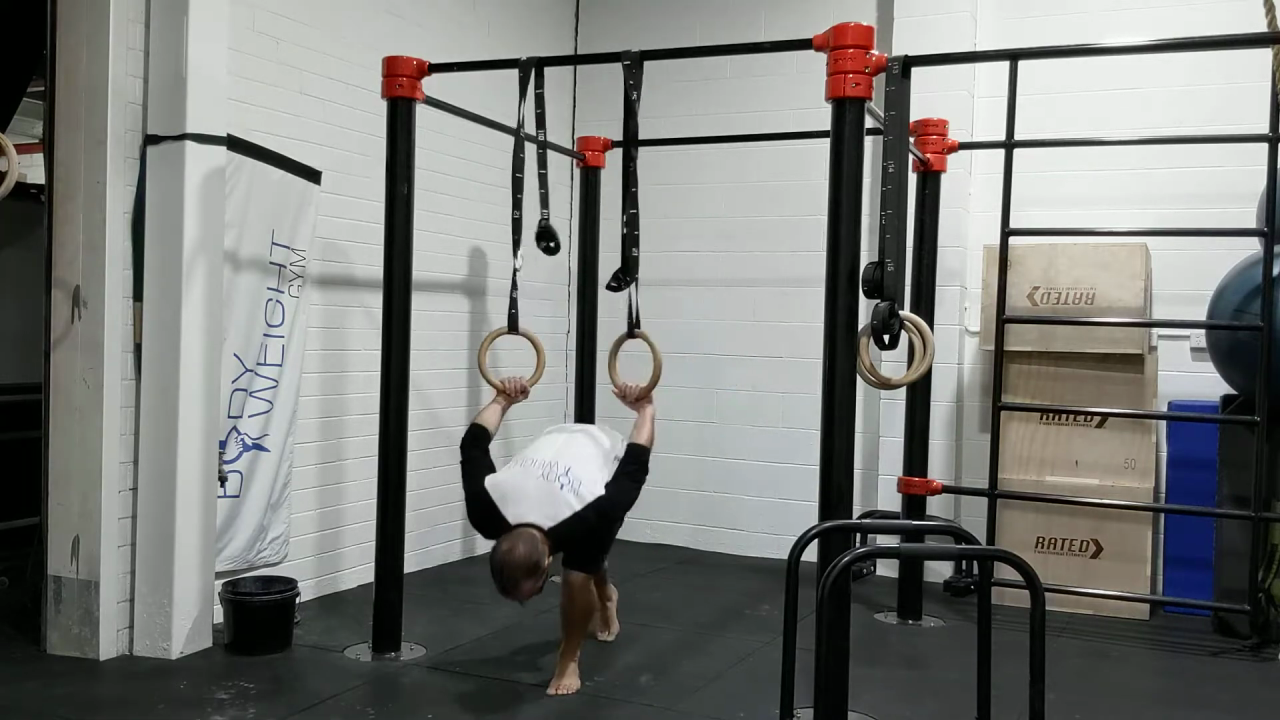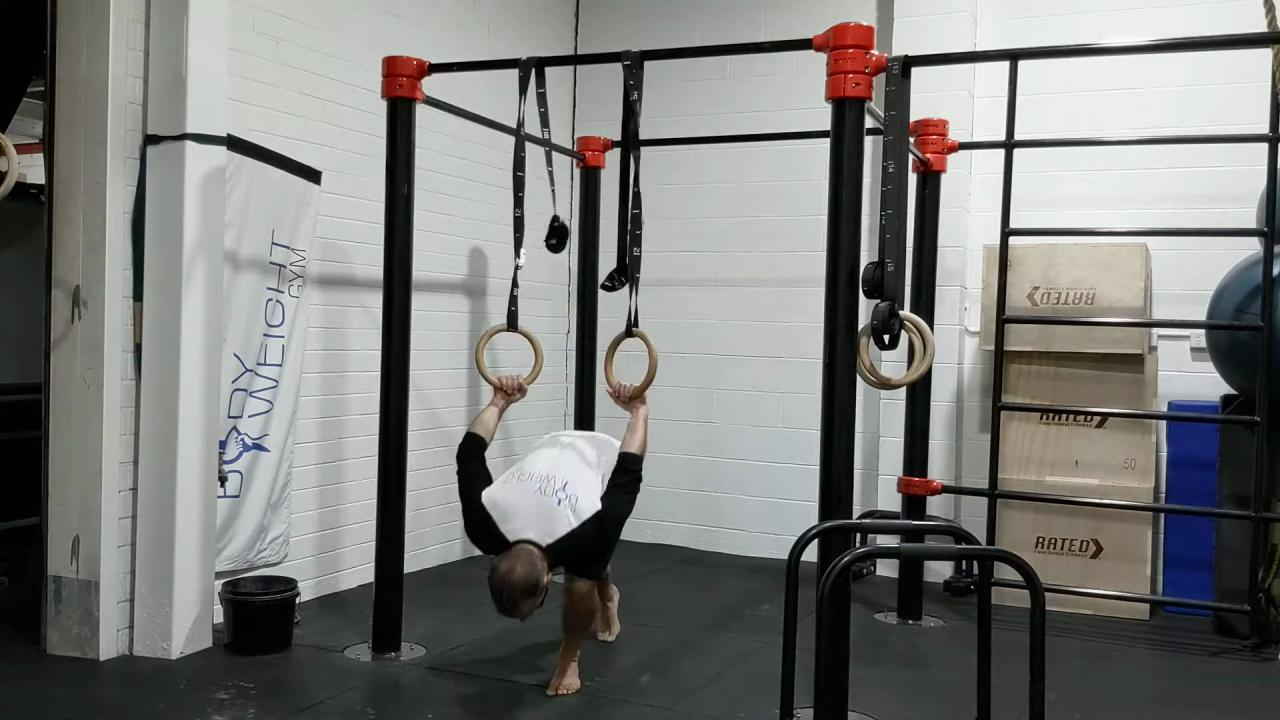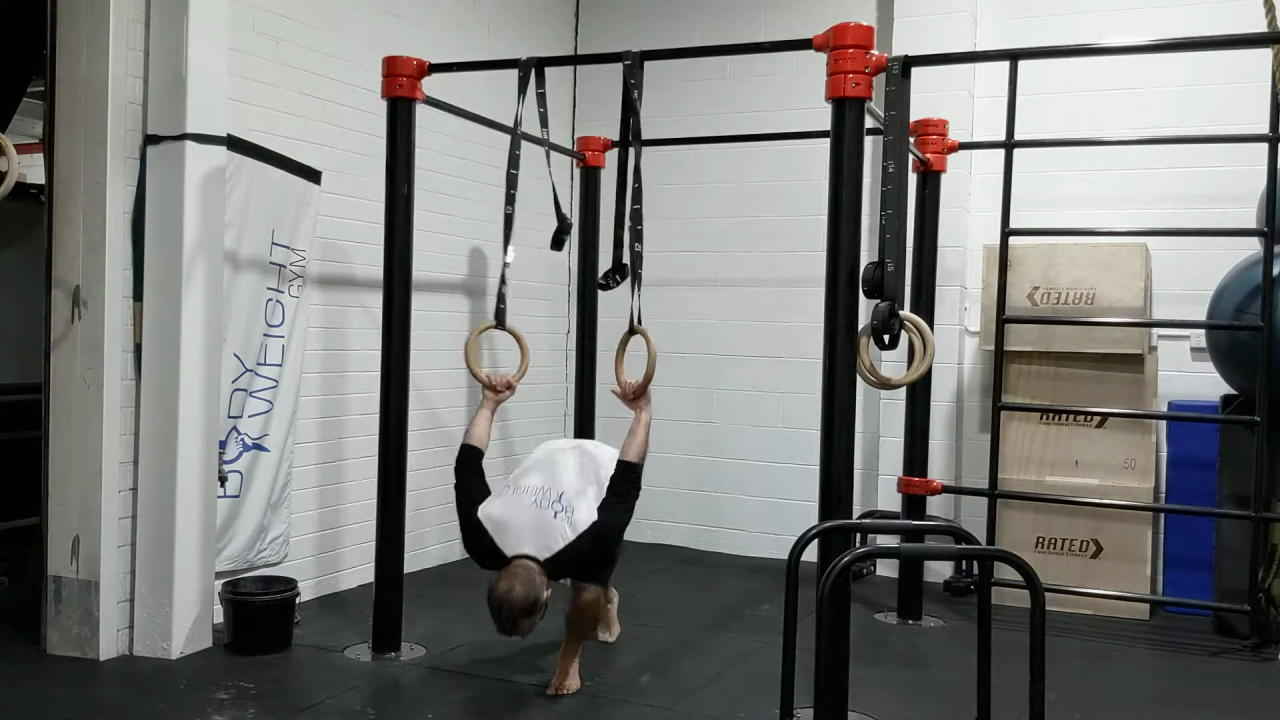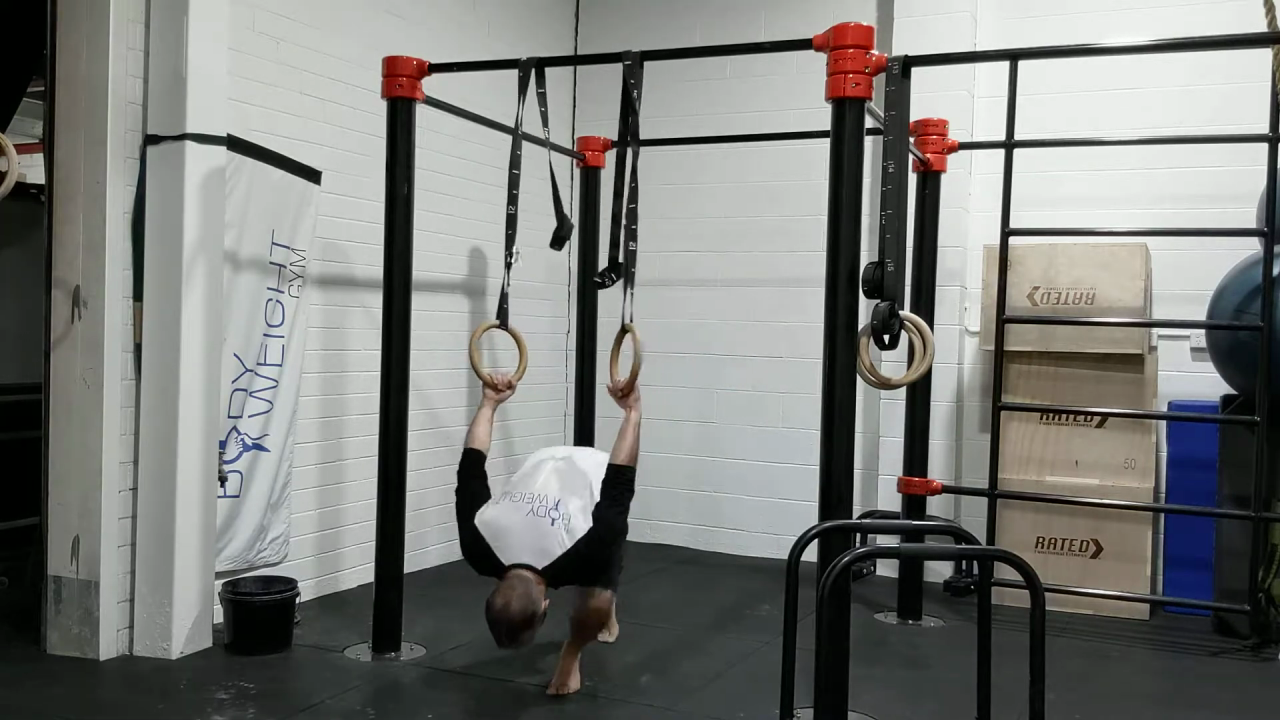
dt=0.1s
person 1, frame 1
left shoulder: (589, 519)
right shoulder: (486, 514)
left elbow: (633, 471)
right elbow: (472, 447)
left wrist: (646, 409)
right wrist: (502, 401)
left hip: (606, 455)
left knee: (577, 573)
right knee: (585, 560)
left ankle: (569, 660)
right ankle: (605, 597)
person 1, frame 2
left shoulder: (584, 536)
right shoulder: (485, 528)
left elbow: (627, 479)
right elbow: (469, 457)
left wrist: (639, 411)
right wrist: (500, 403)
left hip: (604, 459)
left knee: (580, 583)
left ankle: (568, 659)
right ankle: (606, 596)
person 1, frame 3
left shoulder: (584, 547)
right shoulder: (482, 541)
left elbow: (626, 485)
right elbow: (467, 465)
left wrist: (643, 412)
right wrist: (489, 402)
left hip: (603, 468)
left knee: (587, 591)
left ankle: (569, 660)
right ankle: (606, 598)
person 1, frame 4
left shoulder: (576, 555)
right shoulder: (479, 548)
left elbow: (618, 490)
right elbow: (470, 472)
left wrist: (632, 412)
right wrist: (488, 403)
left hip: (596, 474)
left knee: (598, 602)
left ankle: (570, 655)
right ankle: (595, 586)
